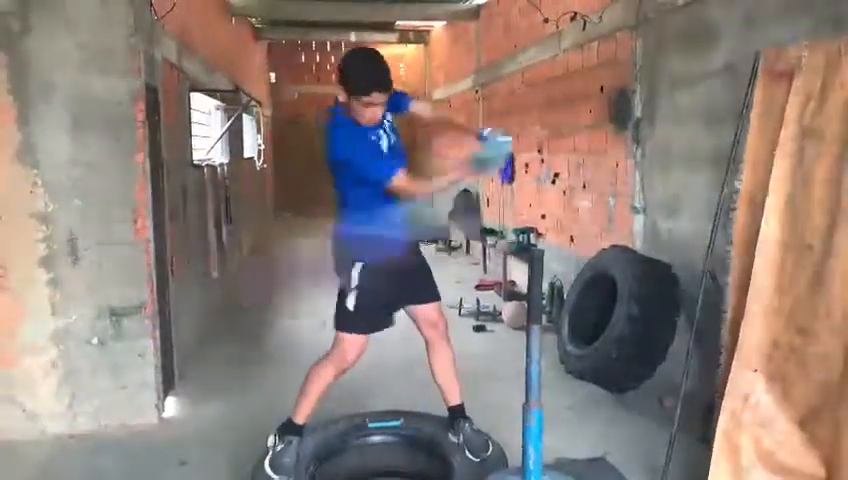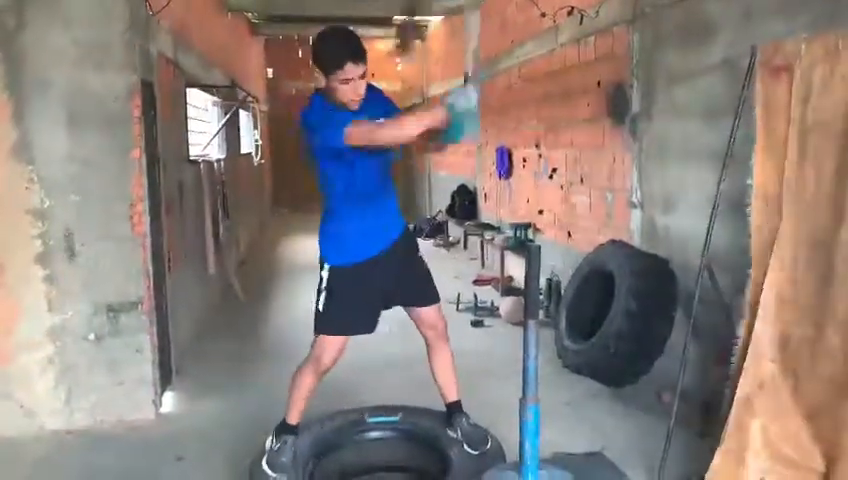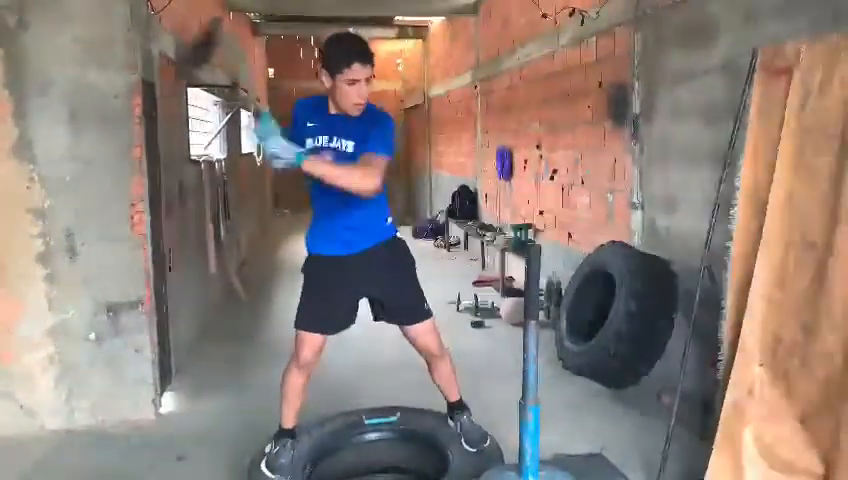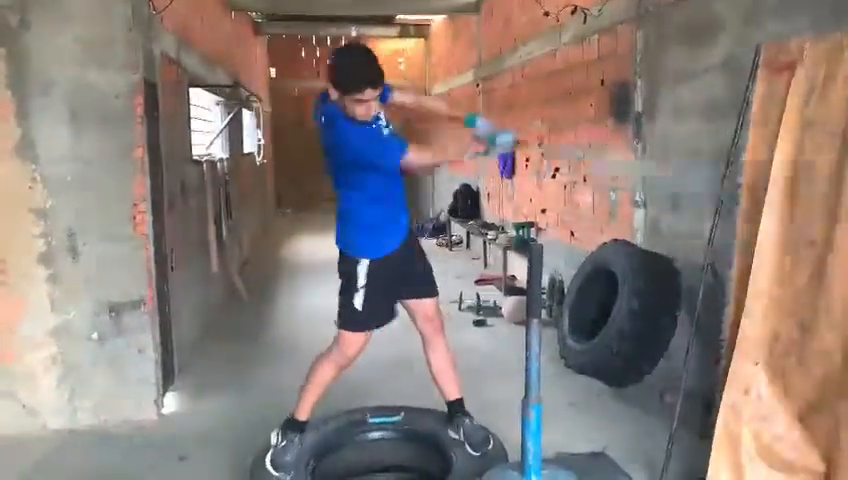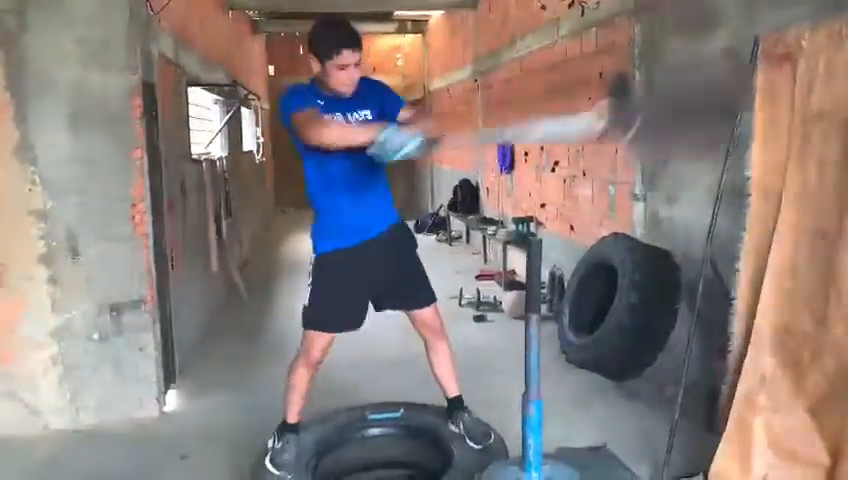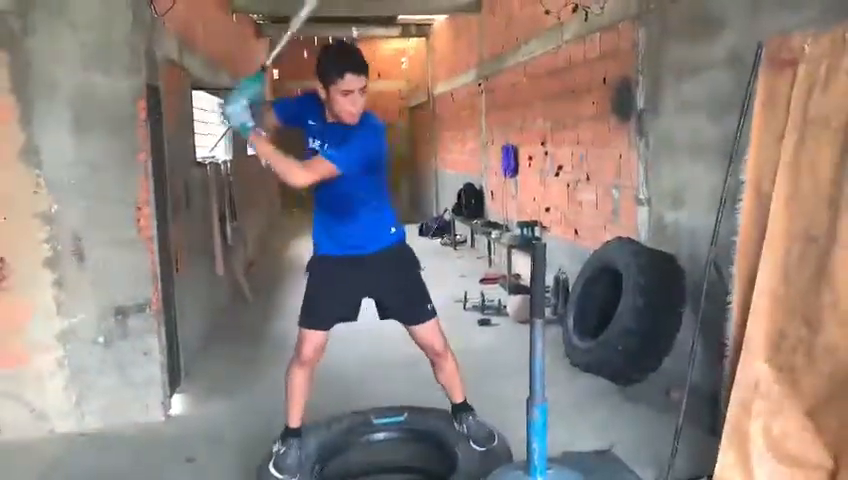
dt=0.4s
person 1, frame 1
left shoulder: (385, 104)
right shoulder: (347, 138)
left elbow: (429, 112)
right elbow: (410, 189)
left wrist: (473, 135)
right wrist: (462, 168)
left hip: (398, 242)
right hip: (366, 254)
left knee: (435, 326)
right knee: (345, 354)
left ankle: (458, 420)
right ankle: (289, 433)
person 1, frame 2
left shoulder: (375, 99)
right shoulder: (315, 114)
left elbow: (409, 133)
right elbow: (389, 134)
left wrist: (450, 126)
right wrist: (449, 108)
left hip: (394, 240)
right hip: (347, 255)
left knee: (436, 327)
right knee: (323, 356)
left ankle: (456, 416)
right ankle: (286, 433)
person 1, frame 3
left shoulder: (377, 121)
right shoulder: (306, 112)
left elbow: (369, 182)
right elbow: (295, 164)
left wrist: (306, 159)
right wrist: (284, 153)
left hip: (381, 249)
right hip: (328, 255)
left knee: (431, 345)
right knee: (304, 355)
left ankle: (458, 412)
right ankle: (285, 436)
person 1, frame 4
left shoulder: (342, 105)
right shoulder: (351, 134)
left elbow: (404, 100)
right elbow: (419, 161)
left wrist: (454, 114)
left hip: (397, 234)
right hip: (367, 248)
left knee: (432, 322)
right knee: (346, 349)
left ankle: (457, 415)
right ankle: (292, 429)
person 1, frame 5
left shoulder: (371, 92)
right shoulder: (297, 99)
left elbow: (413, 123)
right elbow: (318, 133)
left wrist: (403, 132)
right wrist: (379, 133)
left hip: (387, 235)
right hip: (337, 247)
left knee: (432, 325)
right knee: (313, 350)
left ankle: (458, 410)
right ankle: (287, 433)
person 1, frame 6
left shoulder: (368, 134)
right shoulder: (305, 108)
left elbow: (301, 176)
right elbow: (271, 123)
left wrist: (252, 133)
left hip: (386, 252)
right hip: (333, 256)
left knee: (435, 343)
right knee: (307, 352)
left ankle: (463, 413)
right ankle: (291, 438)
